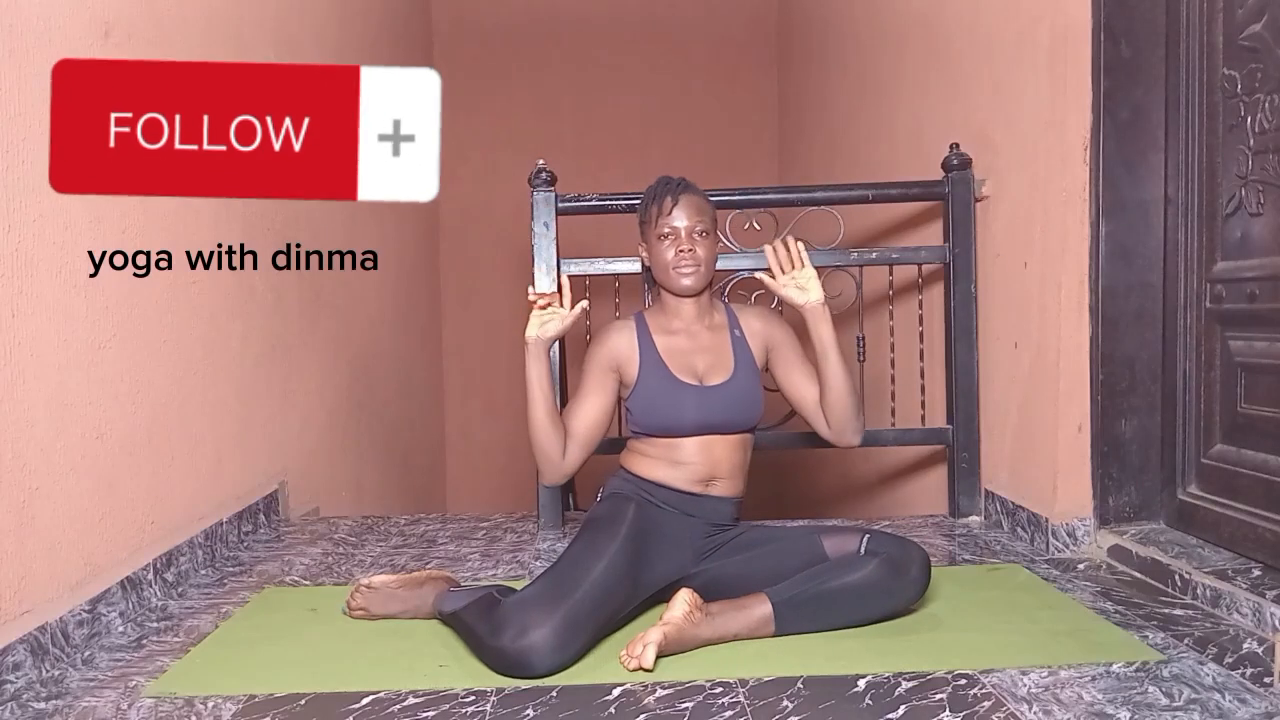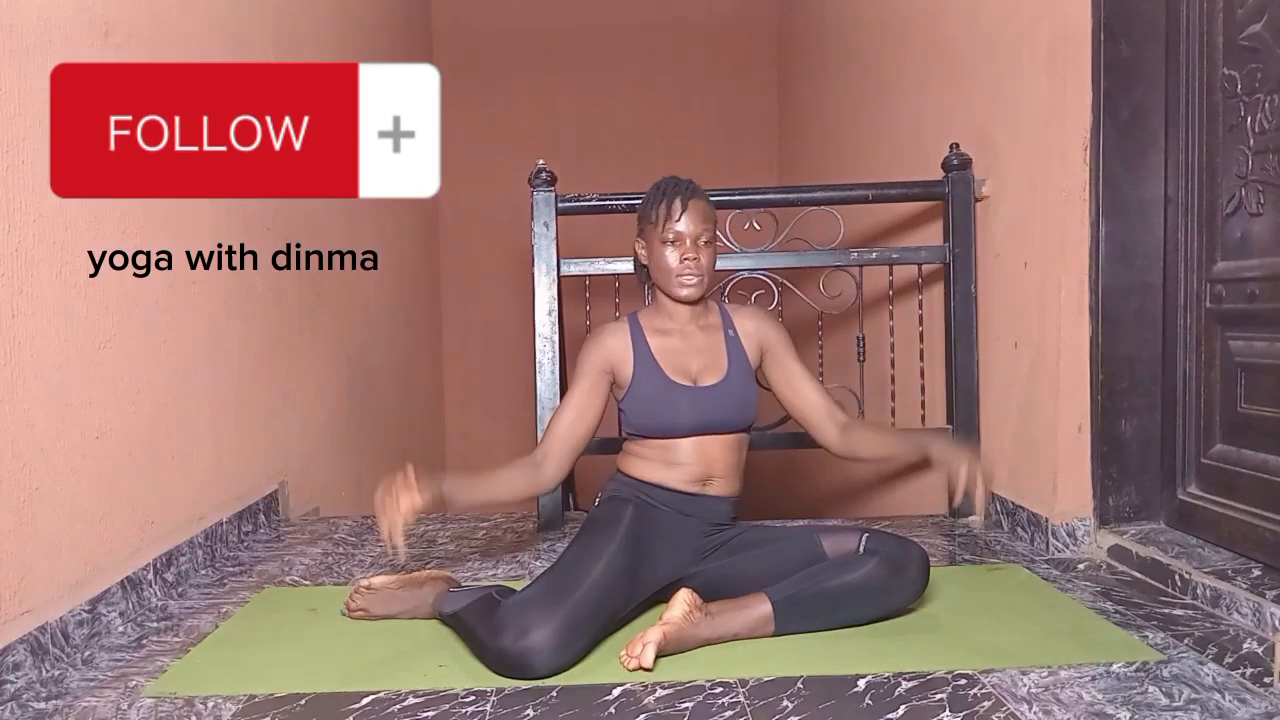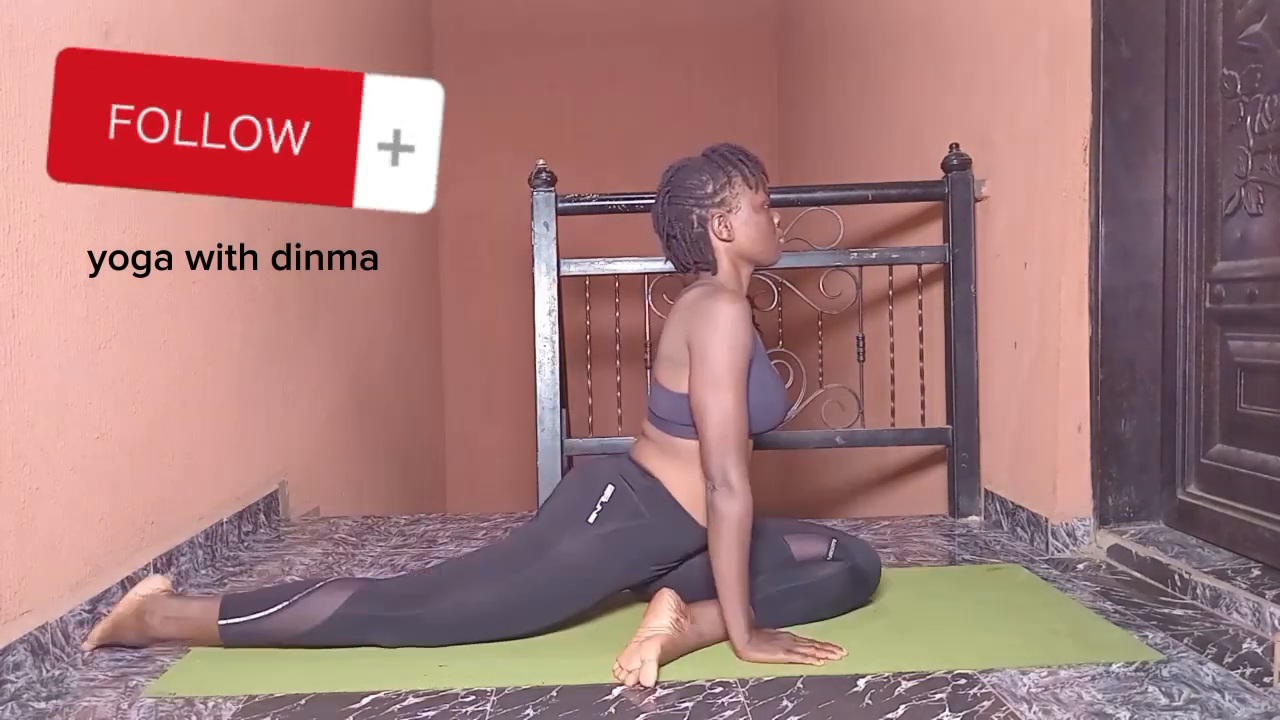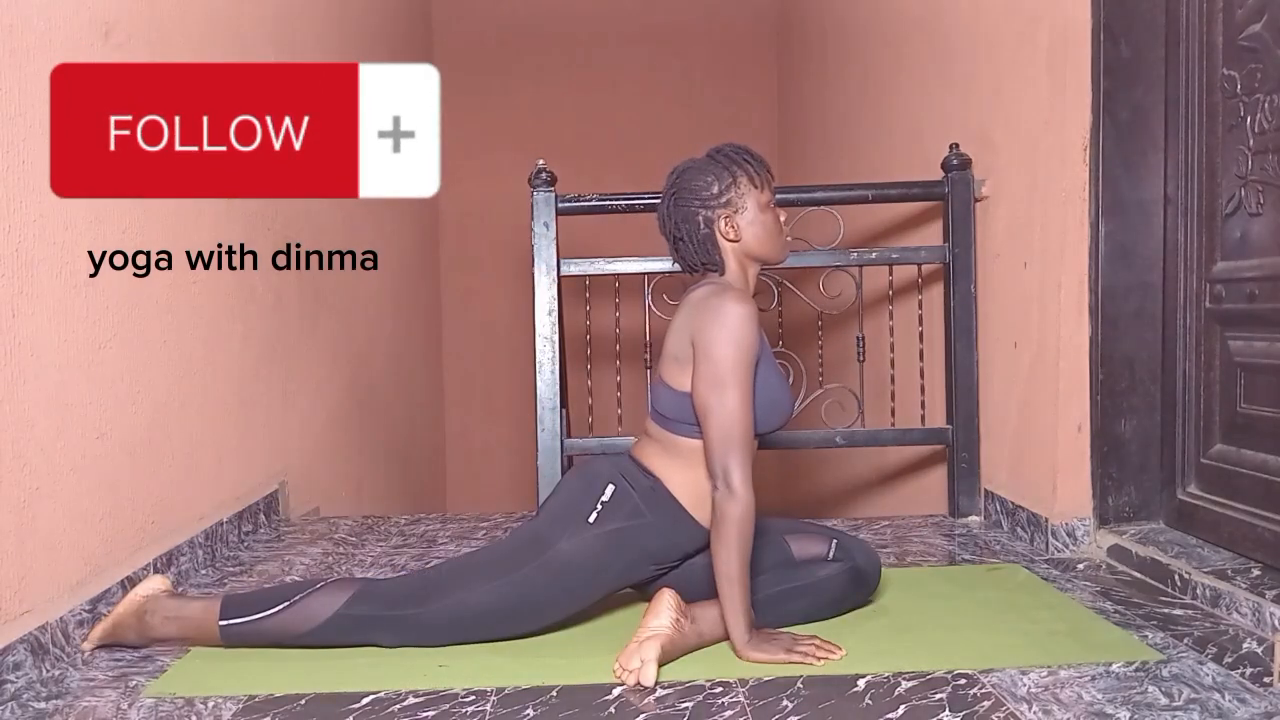
dt=0.7s
person 1, frame 1
left shoulder: (760, 329)
right shoulder: (620, 342)
left elbow: (845, 430)
right elbow: (556, 465)
left wrist: (817, 315)
right wrist: (537, 348)
left hip: (720, 537)
right hip: (637, 517)
left knee: (902, 565)
right knee: (528, 646)
left ankle: (701, 621)
right ankle: (441, 595)
person 1, frame 2
left shoulder: (754, 329)
right shoulder: (614, 345)
left elbow: (839, 432)
right elbow: (544, 466)
left wrist: (930, 444)
right wrist: (440, 491)
left hip: (720, 537)
right hip: (636, 519)
left knee: (901, 563)
right knee: (529, 645)
left ankle: (699, 621)
right ankle: (444, 597)
person 1, frame 3
left shoulder: (714, 305)
right shoulder: (720, 309)
right elbow: (727, 483)
right wrist: (744, 632)
left hip: (659, 530)
right hip: (616, 519)
left knee: (852, 565)
right knee: (401, 608)
left ankle: (684, 618)
right ankle: (167, 615)
person 1, frame 4
left shoulder: (719, 303)
right shoulder: (728, 310)
right elbow: (731, 484)
right wrist: (744, 632)
left hip: (662, 531)
right hip: (618, 517)
left knee: (852, 564)
right knee: (404, 607)
left ankle: (684, 617)
right ankle: (168, 616)
